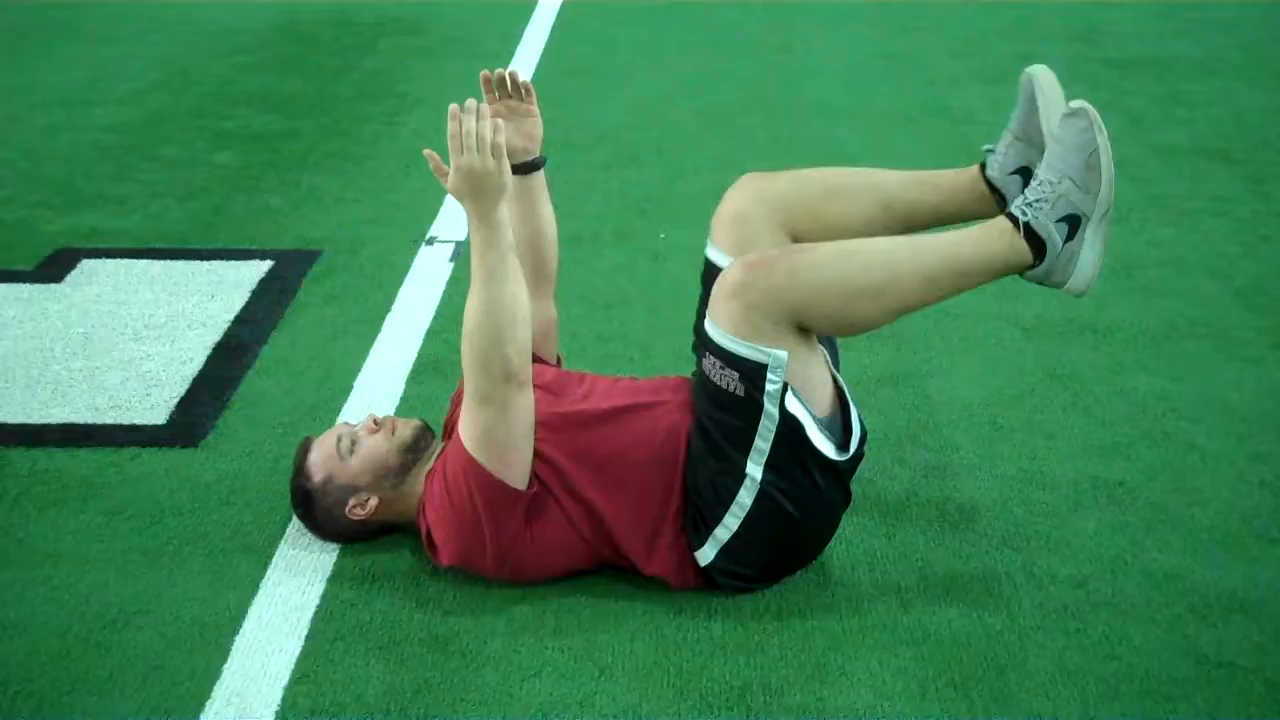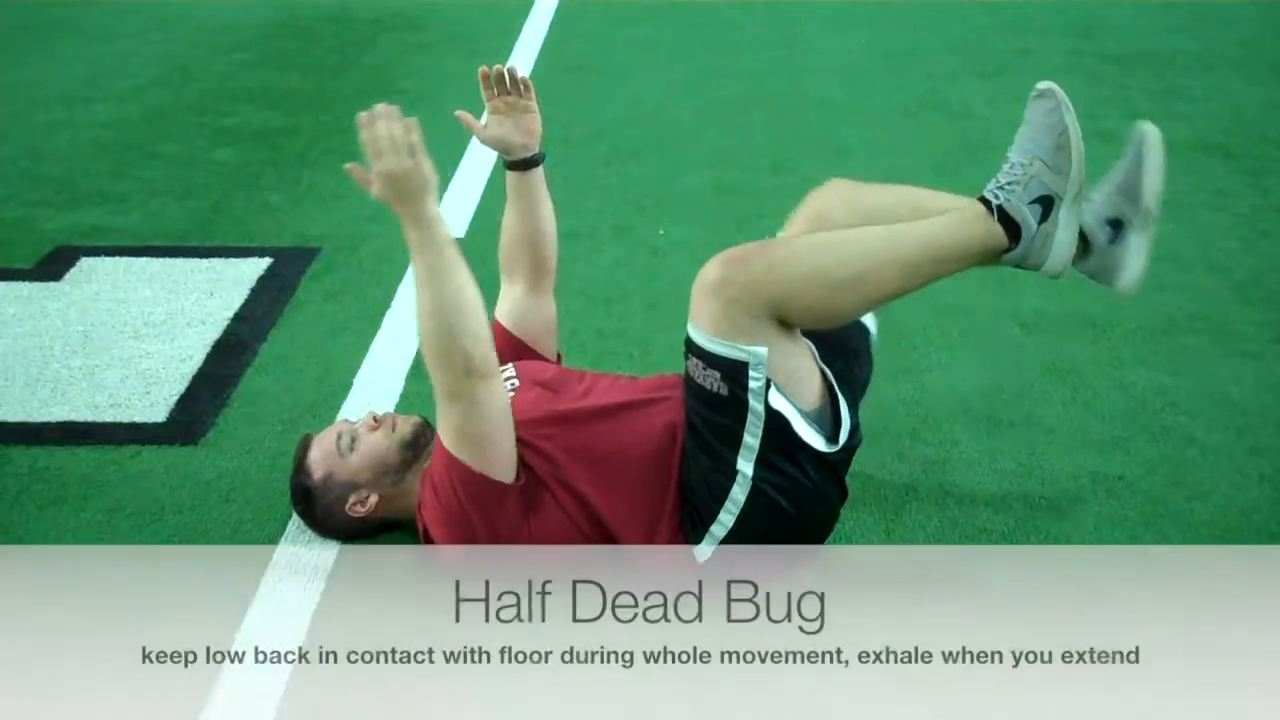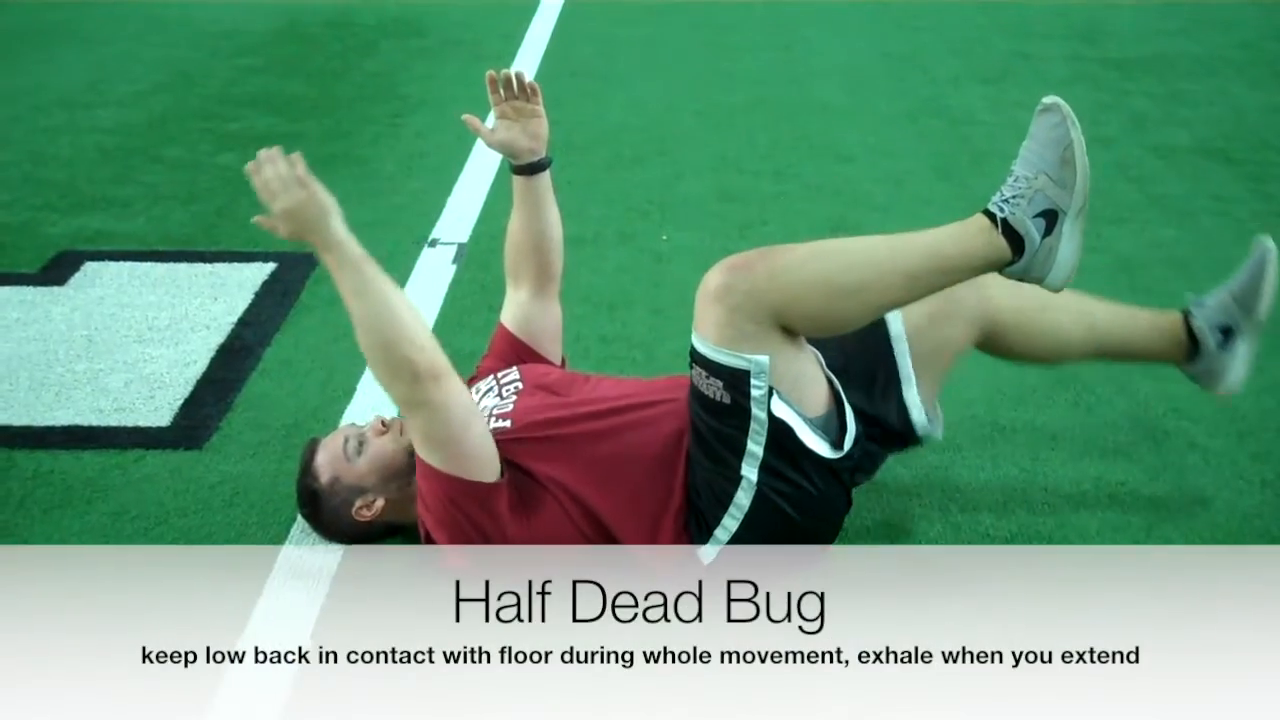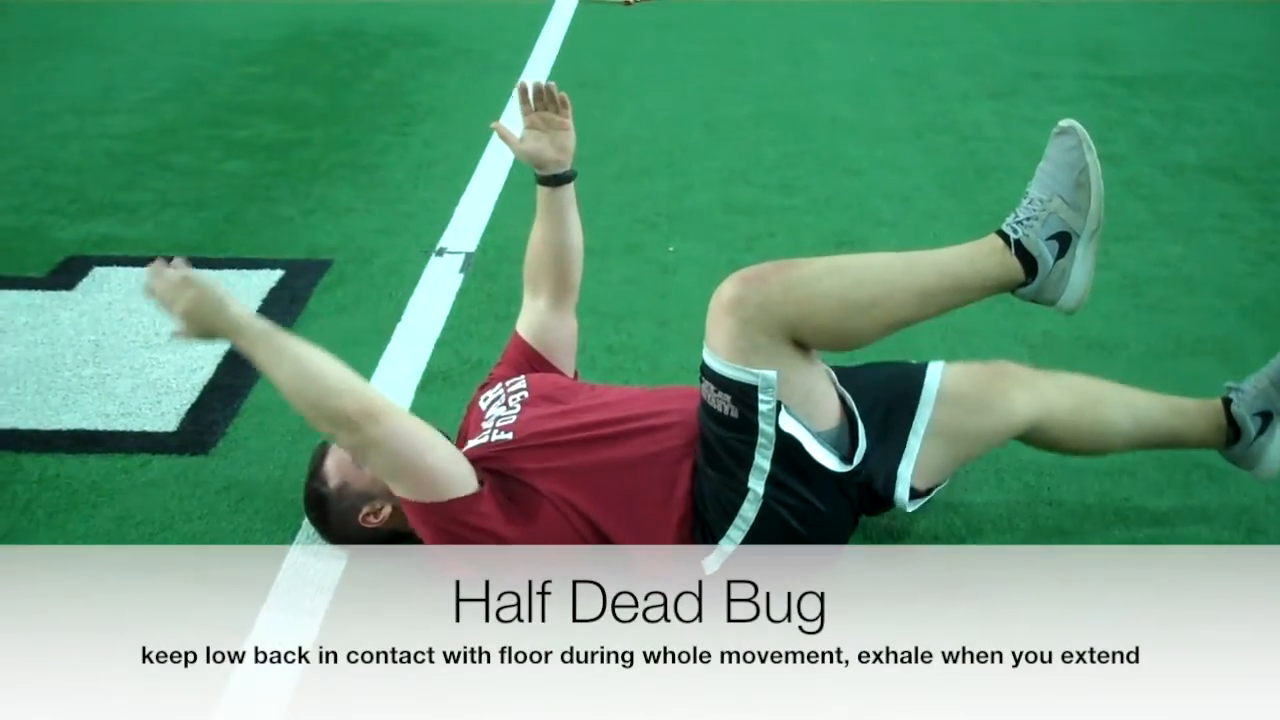
dt=0.4s
person 1, frame 1
left shoulder: (474, 424)
right shoulder: (465, 518)
left elbow: (532, 289)
right elbow: (503, 382)
left wrist: (524, 162)
right wrist: (484, 210)
left hip: (716, 428)
right hip: (749, 505)
left knee: (755, 203)
right knee: (758, 281)
left ankle: (999, 185)
right ankle: (1035, 237)
person 1, frame 2
left shoulder: (494, 386)
right shoulder: (462, 507)
left elbow: (530, 283)
right elbow: (465, 375)
left wrist: (521, 156)
right wrist: (420, 212)
left hip: (747, 431)
right hip: (748, 499)
left knee: (838, 206)
right knee: (732, 277)
left ankle: (1083, 236)
right ankle: (1013, 220)
person 1, frame 3
left shoulder: (496, 385)
right shoulder: (460, 514)
left elbow: (533, 285)
right elbow: (421, 379)
left wrist: (529, 165)
right wrist: (329, 234)
left hip: (762, 442)
right hip: (743, 505)
left knee: (968, 295)
right knee: (735, 282)
left ankle: (1194, 337)
right ankle: (1013, 232)
person 1, frame 4
left shoulder: (499, 399)
right shoulder: (457, 522)
left elbow: (551, 295)
right elbow: (360, 411)
left wrist: (555, 175)
right wrist: (231, 320)
left hip: (775, 449)
right hip: (745, 513)
left knee: (1016, 387)
right knee: (748, 296)
right ankle: (1023, 252)
